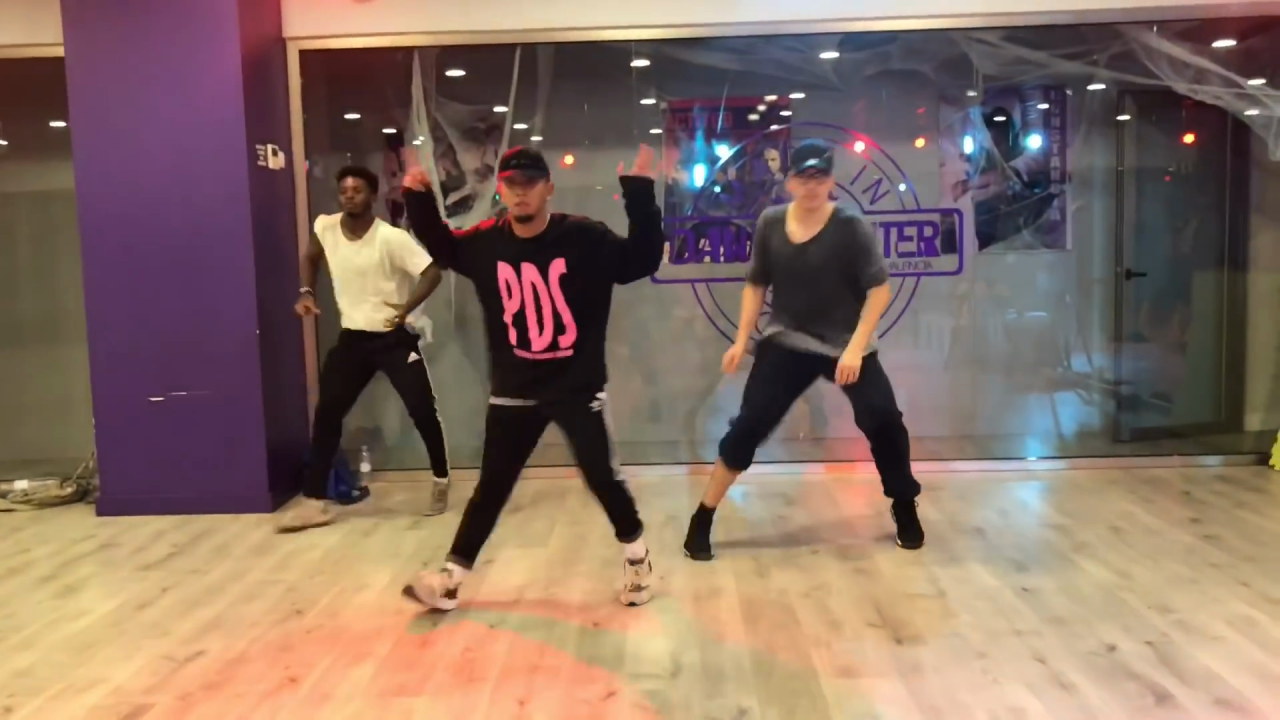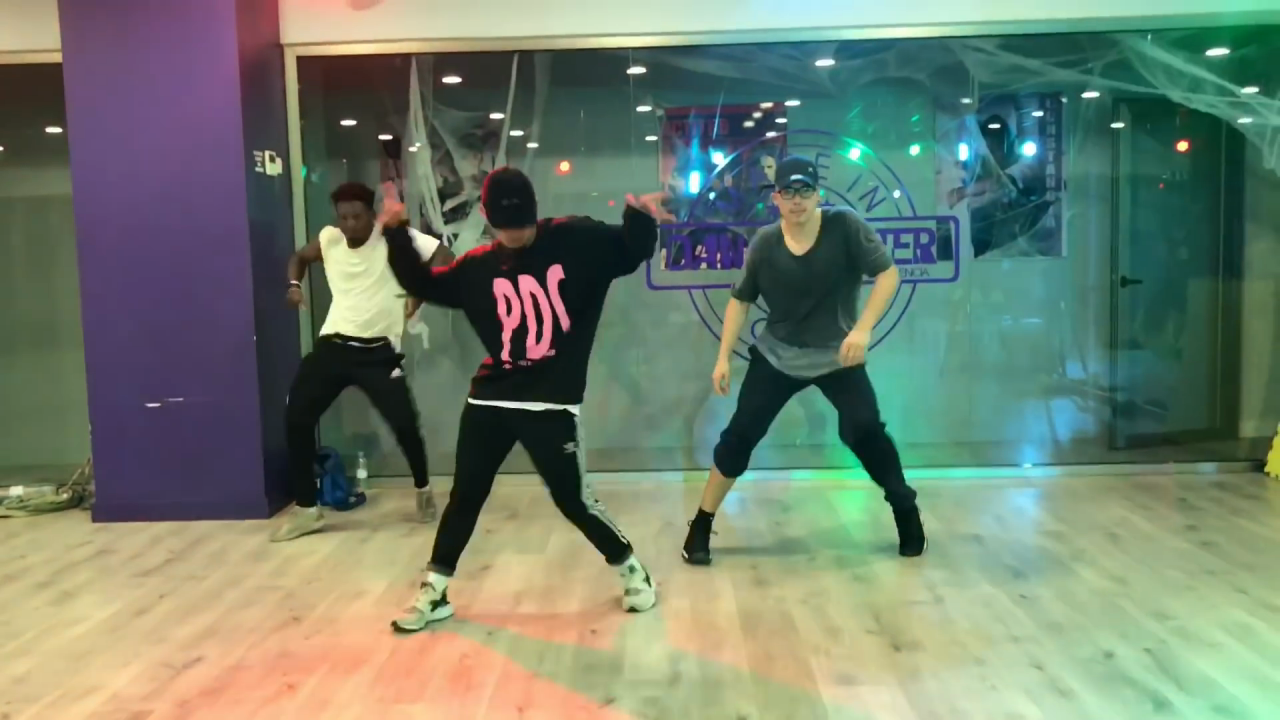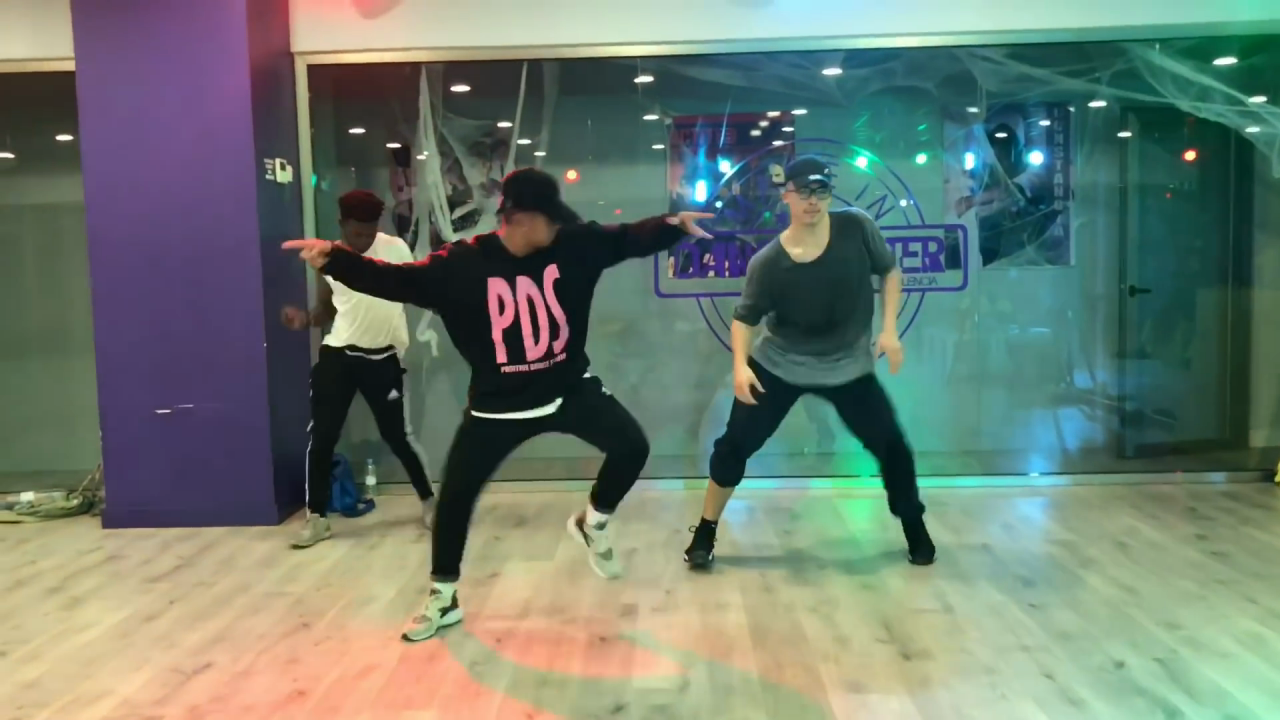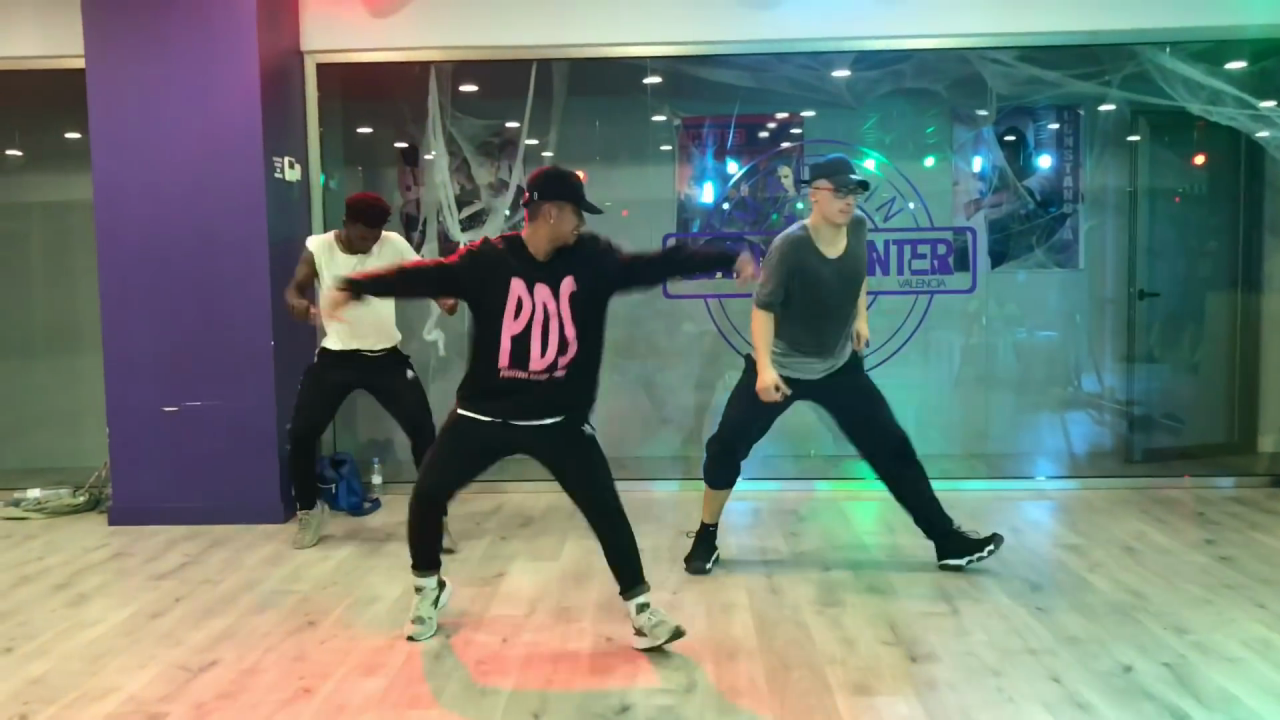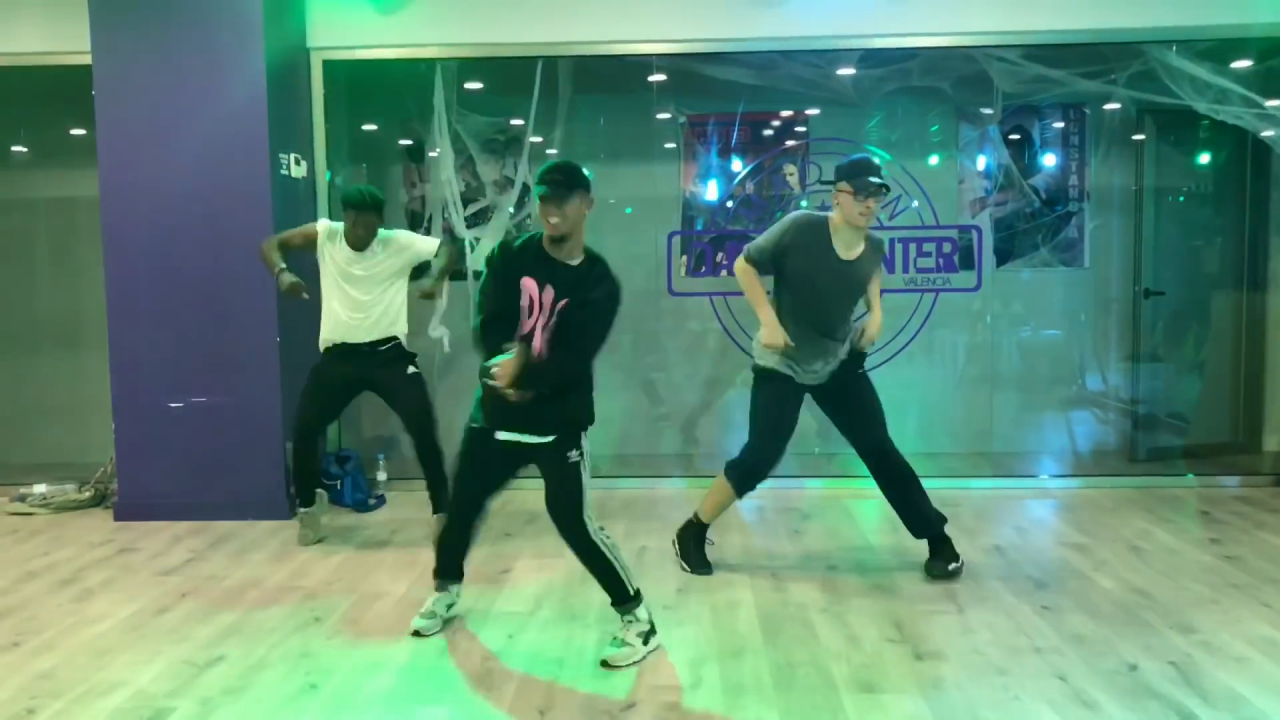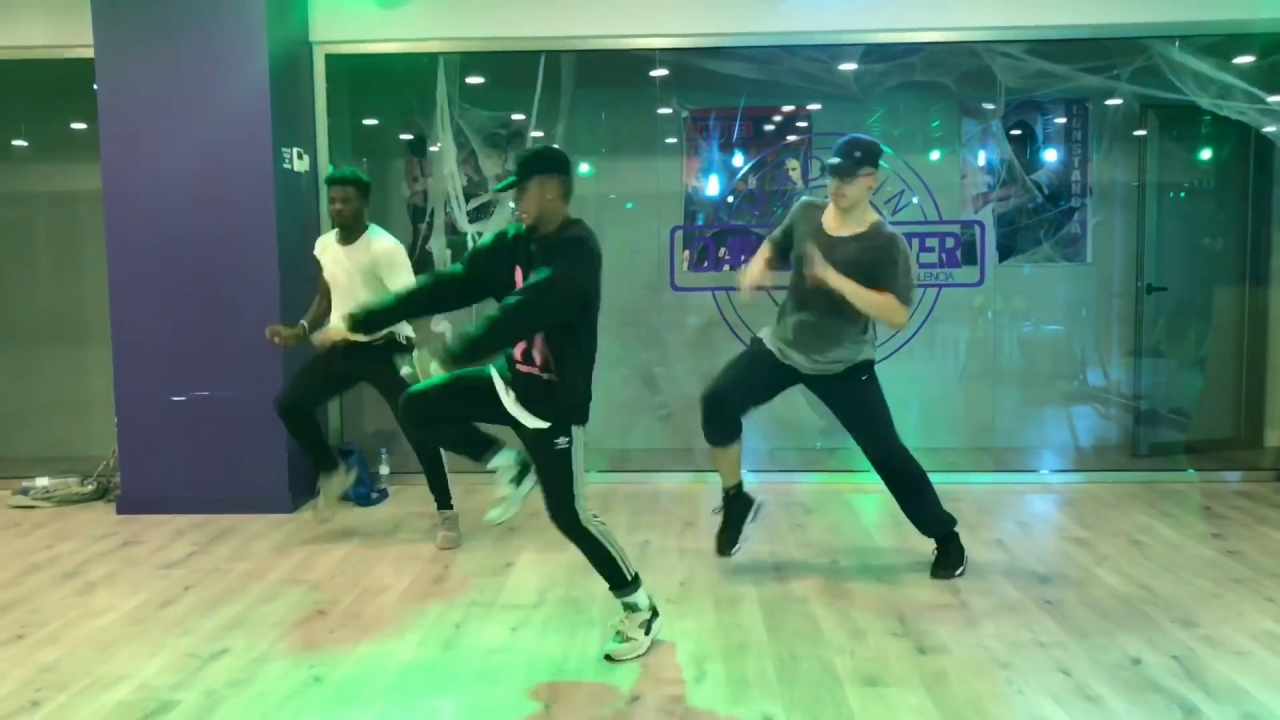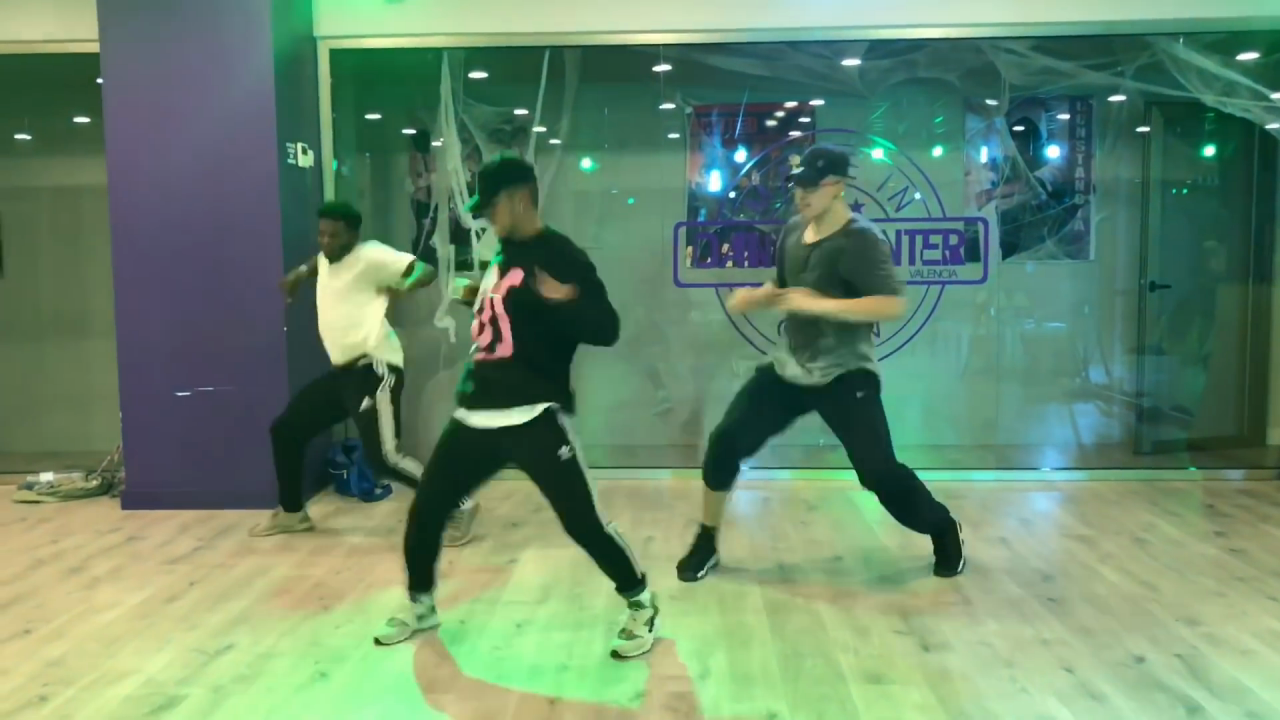
dt=0.2s
person 1, frame 1
left shoulder: (582, 238)
right shoulder: (486, 241)
left elbow: (640, 262)
right elbow: (440, 243)
left wrist: (639, 191)
right wrist: (420, 196)
left hip: (576, 384)
right hip: (513, 388)
left knee: (600, 477)
right knee: (493, 483)
left ankle: (636, 558)
right ankle: (449, 579)
person 1, frame 2
left shoulder: (576, 239)
right shoulder: (479, 265)
left elbow: (630, 252)
right elbow: (425, 285)
left wrist: (644, 218)
right wrist: (397, 234)
left hip: (555, 398)
right hip: (493, 397)
left knee: (572, 501)
right knee: (466, 492)
left ankle: (629, 567)
right ankle: (435, 591)
person 1, frame 3
left shoulder: (573, 244)
right shoulder: (463, 262)
left elbow: (627, 239)
right elbow: (396, 281)
left wrist: (670, 225)
right wrist: (332, 259)
left hip: (568, 388)
right hip: (496, 402)
left knee: (631, 445)
right knee: (455, 496)
left ankle: (594, 522)
right ankle: (442, 599)
person 1, frame 4
left shoulder: (593, 257)
right shoulder: (488, 257)
left elbow: (651, 266)
right elbow: (424, 276)
left wrist: (725, 258)
right wrist: (355, 286)
left hip: (558, 413)
right hip: (486, 409)
left knee: (602, 505)
right knee: (428, 497)
left ankle: (642, 610)
right ankle: (429, 590)
person 1, frame 5
left shoulder: (598, 283)
right shoulder: (513, 256)
left elbow: (573, 354)
right elbow: (489, 323)
left wrist: (524, 377)
right wrist: (503, 362)
left hip: (559, 420)
right hip: (496, 414)
left knee: (574, 524)
right knee: (462, 512)
left ankle: (637, 622)
right ankle: (445, 591)
person 1, frame 6
left shoulder: (577, 250)
right shoulder: (514, 243)
left elbow: (528, 313)
right elbow: (450, 284)
left wrist: (459, 353)
right wrist: (360, 321)
left hip: (553, 404)
right hip: (506, 382)
left knee: (568, 514)
right knee: (417, 406)
left ankle: (638, 608)
person 1, frame 7
left shoulder: (561, 256)
right shoulder: (505, 255)
left elbow: (604, 328)
left wrist: (564, 303)
right wrist: (485, 299)
left hip: (535, 415)
right hip: (476, 415)
left knee: (582, 521)
right knee: (426, 512)
left ankle: (640, 605)
right ankle: (420, 606)
person 2, frame 1
left shoulder: (849, 227)
right shoulder: (769, 223)
left elbow: (880, 287)
right elbow: (756, 283)
left wrist: (857, 345)
right wrist: (740, 340)
left hip: (845, 345)
right hip: (786, 341)
left knee: (884, 419)
right knee: (749, 427)
left ankle: (904, 506)
right ankle: (703, 518)
person 2, frame 2
left shoulder: (844, 226)
right shoulder: (764, 244)
left elbow: (887, 274)
right elbow: (740, 297)
left wrist: (862, 328)
right wrist: (724, 356)
left hip: (838, 356)
right hip: (777, 355)
left knee: (865, 432)
right knee: (740, 435)
left ankle: (906, 514)
right ankle: (700, 526)
person 2, frame 3
left shoulder: (855, 226)
right shoulder: (768, 261)
left elbow: (890, 272)
right elbow: (745, 319)
left wrist: (889, 327)
right wrist: (742, 366)
left hip: (849, 362)
right hip: (782, 364)
left knee: (890, 442)
right knee: (736, 444)
left ankle: (912, 521)
right ankle: (704, 532)
person 2, frame 4
left shoulder: (857, 232)
right shoulder: (791, 245)
right elbow: (763, 307)
left wrist: (859, 316)
right wrist: (764, 368)
left hip: (838, 363)
right hip: (783, 366)
left knee: (890, 443)
right knee: (728, 444)
left ankle: (946, 538)
right ankle: (706, 534)
person 2, frame 5
left shoulder: (873, 246)
right shoulder: (801, 228)
right elbow: (746, 265)
left wrist: (874, 309)
right wrist: (768, 321)
left hip: (839, 361)
right hip: (781, 362)
left knee: (879, 450)
right knee: (762, 456)
left ankle: (937, 539)
right ankle: (694, 531)
person 2, frame 6
left shoulder: (886, 243)
right shoulder: (805, 212)
left elbow: (897, 315)
right elbow: (771, 250)
left wrist: (837, 281)
right wrist: (755, 272)
left hip: (845, 361)
right hip: (783, 345)
left knee: (887, 452)
right knee: (718, 401)
left ankle: (946, 537)
right ankle: (735, 499)
person 2, frame 7
left shoulder: (860, 238)
right shoulder: (792, 232)
left elbow: (890, 305)
left wrist: (818, 304)
right wrist: (754, 297)
left hip: (846, 374)
right hip: (790, 368)
left knee: (879, 470)
right knee: (725, 444)
left ankle: (943, 530)
right ankle: (706, 541)
person 3, frame 1
left shoulder: (391, 237)
right shoulder: (325, 227)
left elbow: (432, 271)
right elbow: (310, 258)
left wrist: (408, 306)
right wrist: (306, 291)
left hip: (394, 336)
right hip: (353, 337)
left knee: (423, 409)
right knee: (327, 413)
left ankle: (441, 482)
right ankle: (315, 501)
person 3, frame 2
right shoulder: (328, 239)
left elbow: (444, 255)
right elbow: (298, 258)
right wrist: (294, 284)
left hip: (377, 350)
right hip: (332, 345)
left knee: (405, 423)
right knee: (296, 419)
left ankle: (424, 493)
right ankle: (306, 510)
person 3, frame 3
left shoulder: (395, 248)
right elbow: (325, 310)
right wrist: (299, 318)
left hip: (383, 358)
right hip: (337, 355)
left knee: (396, 438)
right knee: (323, 435)
left ankle: (427, 500)
right ankle: (316, 518)
person 3, frame 4
left shoulder: (395, 244)
right shoulder: (317, 247)
right elbow: (294, 289)
left wrist: (443, 297)
right wrist: (298, 304)
left hip: (385, 357)
right hip: (335, 356)
left knee: (422, 429)
right knee: (301, 432)
right ankle: (309, 511)
person 3, frame 5
left shoulder: (400, 243)
right shoulder: (322, 235)
left elbow: (449, 251)
right elbow: (271, 244)
left wrist: (438, 282)
right wrist: (283, 273)
left hip: (387, 351)
right hip: (338, 353)
left knee: (423, 428)
right knee: (304, 431)
left ankle: (443, 514)
right ankle: (309, 509)
person 3, frame 6
left shoulder: (385, 246)
right shoulder: (324, 245)
right wrist: (301, 329)
left hip: (385, 344)
right hip: (345, 346)
left knee: (417, 426)
right knee: (290, 404)
left ankle: (447, 512)
right ankle: (334, 472)
person 3, frame 7
left shoulder: (370, 256)
right shoulder: (325, 261)
left elbow: (424, 272)
left wrist: (404, 285)
right wrist: (297, 278)
left hip: (374, 369)
right hip: (343, 371)
left knee: (382, 457)
right knee: (285, 429)
left ankle: (459, 506)
right ankle: (291, 512)
